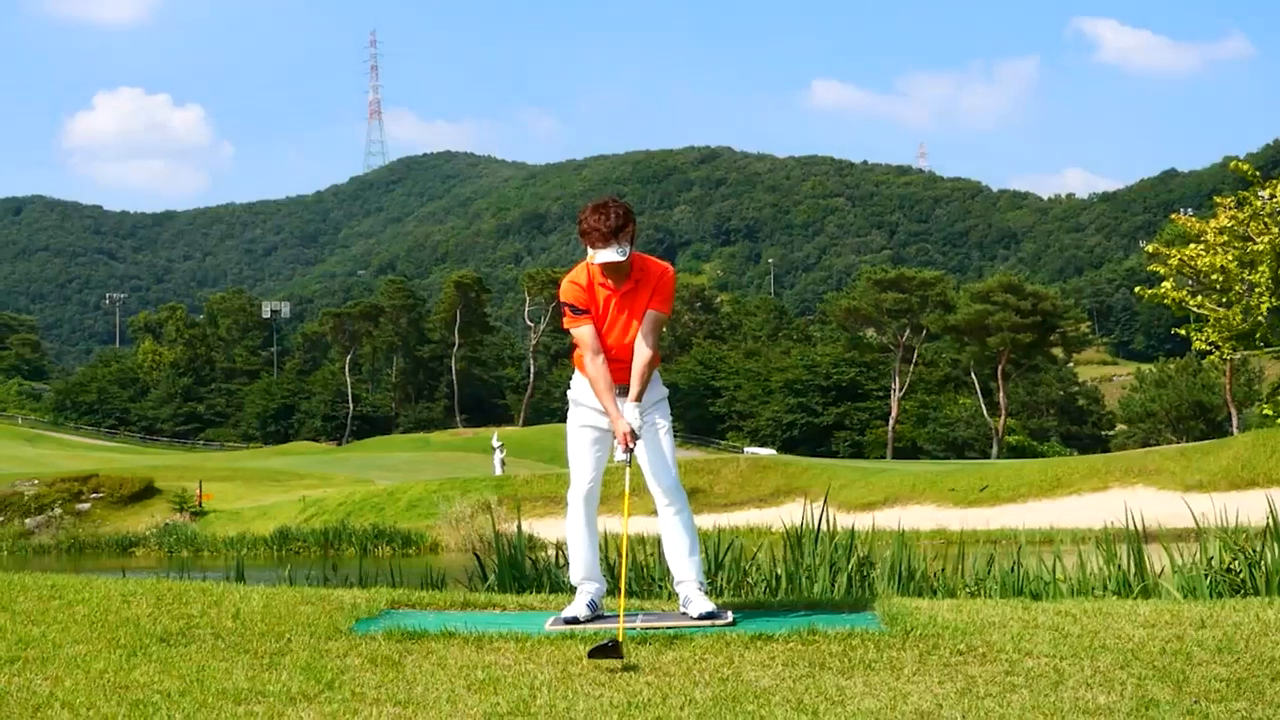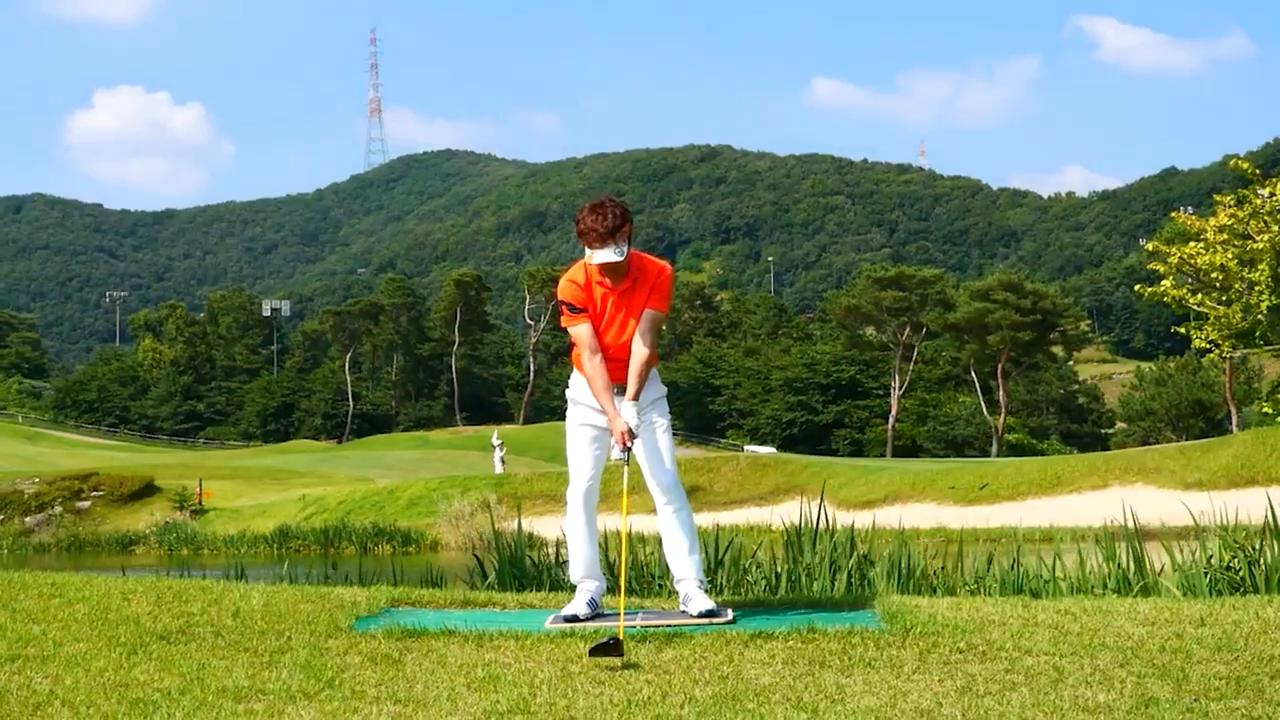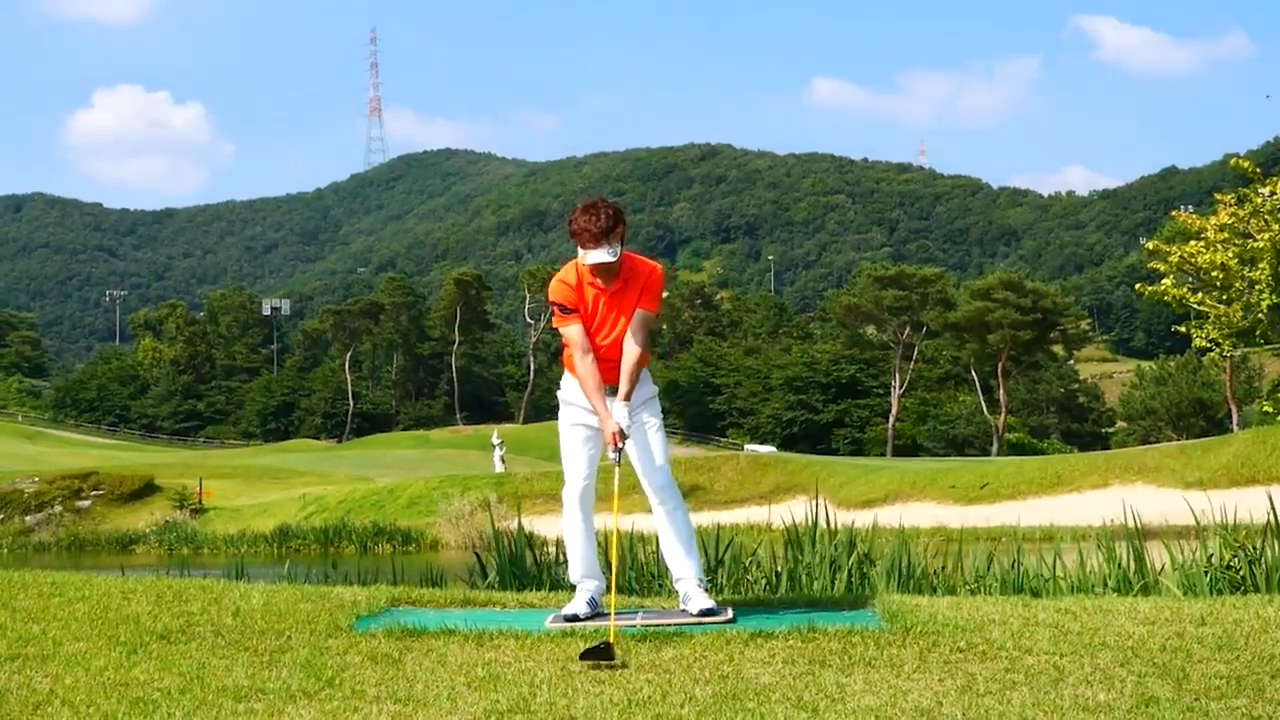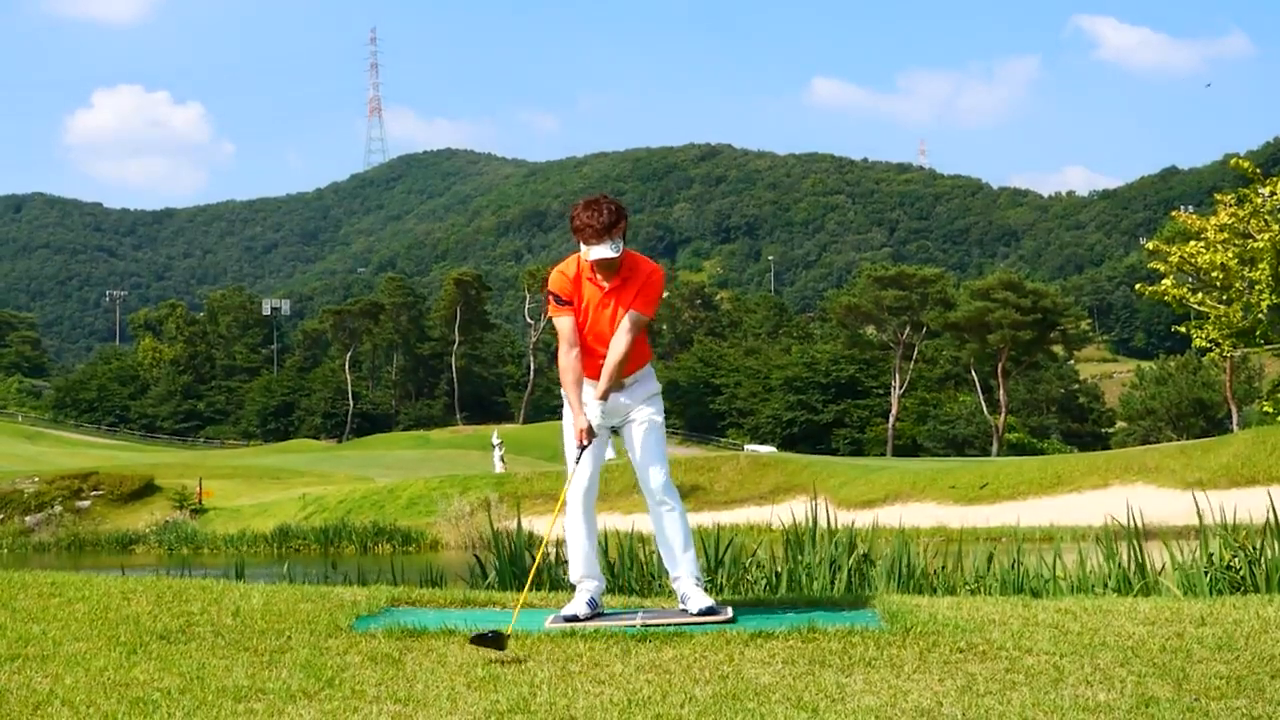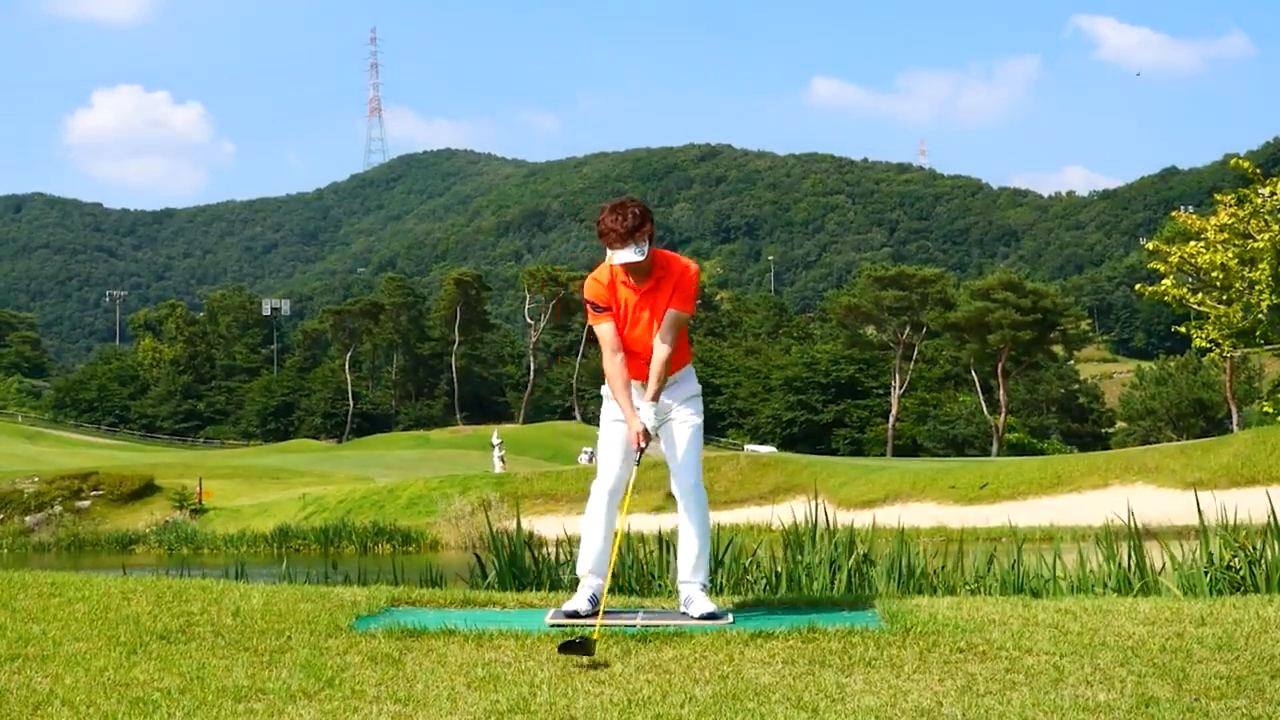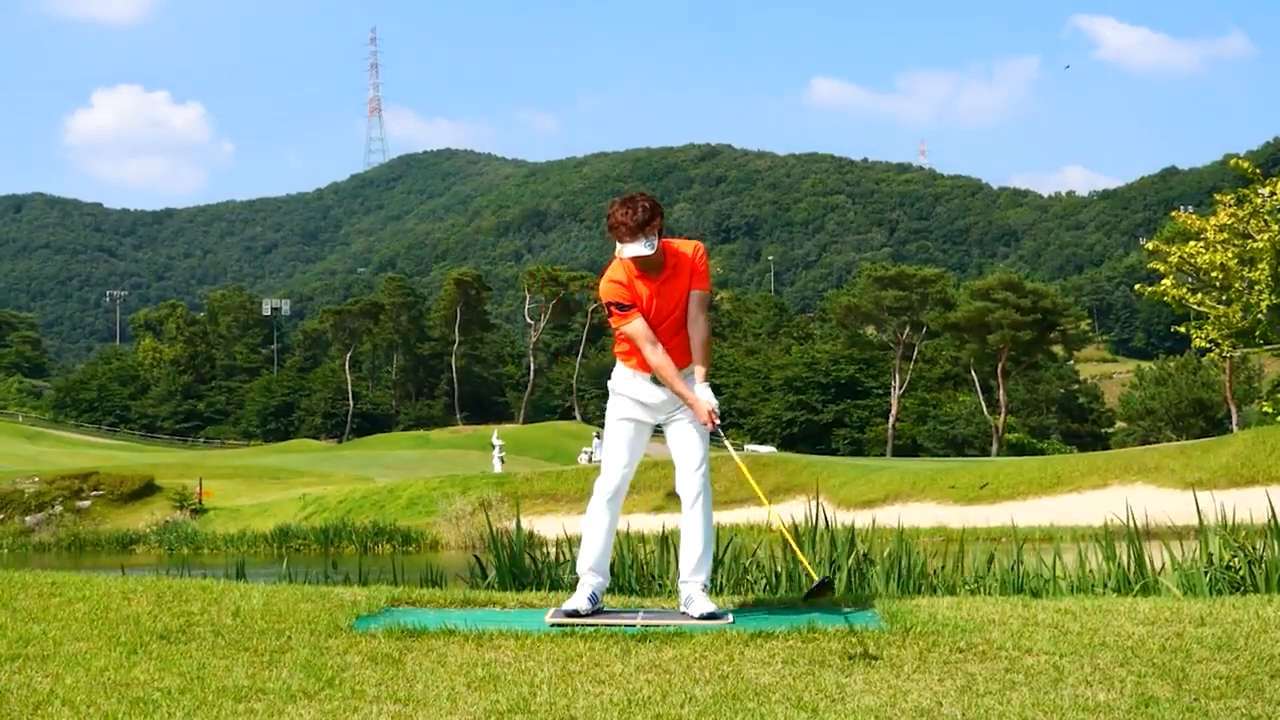
dt=0.4s
person 1, frame 1
left shoulder: (660, 275)
right shoulder: (575, 285)
left elbow: (646, 343)
right elbow: (593, 356)
left wrist: (634, 404)
right wrist: (615, 416)
left hip: (646, 391)
right hip: (591, 393)
left knee: (668, 487)
right knee: (583, 491)
left ankle: (690, 588)
right ankle: (588, 591)
person 1, frame 2
left shoulder: (658, 273)
right shoulder: (572, 285)
left elbow: (644, 342)
right elbow: (590, 355)
left wrist: (630, 403)
right wrist: (612, 416)
left hip: (644, 390)
right hip: (589, 392)
left knee: (667, 486)
right knee: (581, 490)
left ankle: (691, 586)
right ankle: (587, 589)
person 1, frame 3
left shoulder: (649, 273)
right shoulder: (564, 284)
left elbow: (635, 341)
right elbow: (582, 356)
left wrist: (623, 404)
right wrist: (603, 417)
left hip: (635, 389)
right hip: (580, 393)
left knee: (661, 485)
right knee: (577, 490)
left ankle: (690, 585)
right ankle: (587, 588)
person 1, frame 4
left shoulder: (649, 275)
right shoulder: (563, 278)
left elbow: (624, 339)
right elbow: (570, 348)
left wrist: (600, 401)
right wrist: (577, 411)
left hip: (637, 387)
right hip: (583, 389)
left knee: (658, 484)
right knee: (579, 490)
left ankle: (688, 584)
right ankle: (587, 589)
person 1, frame 5
left shoulder: (684, 272)
right shoulder: (598, 284)
left elbow: (667, 341)
right elbow: (613, 354)
left wrist: (653, 403)
right wrist: (630, 416)
left hip: (677, 386)
right hip: (623, 388)
left knee: (688, 485)
right knee: (605, 486)
left ankle: (692, 588)
right ankle: (590, 585)
person 1, frame 6
left shoulder: (693, 254)
right shoulder: (614, 282)
left elbow: (697, 320)
right elbow: (650, 348)
left wrist: (702, 384)
right wrist: (692, 401)
left hip: (687, 382)
right hip: (632, 385)
left knee: (695, 483)
right knee: (610, 483)
left ankle: (694, 588)
right ankle: (591, 583)
